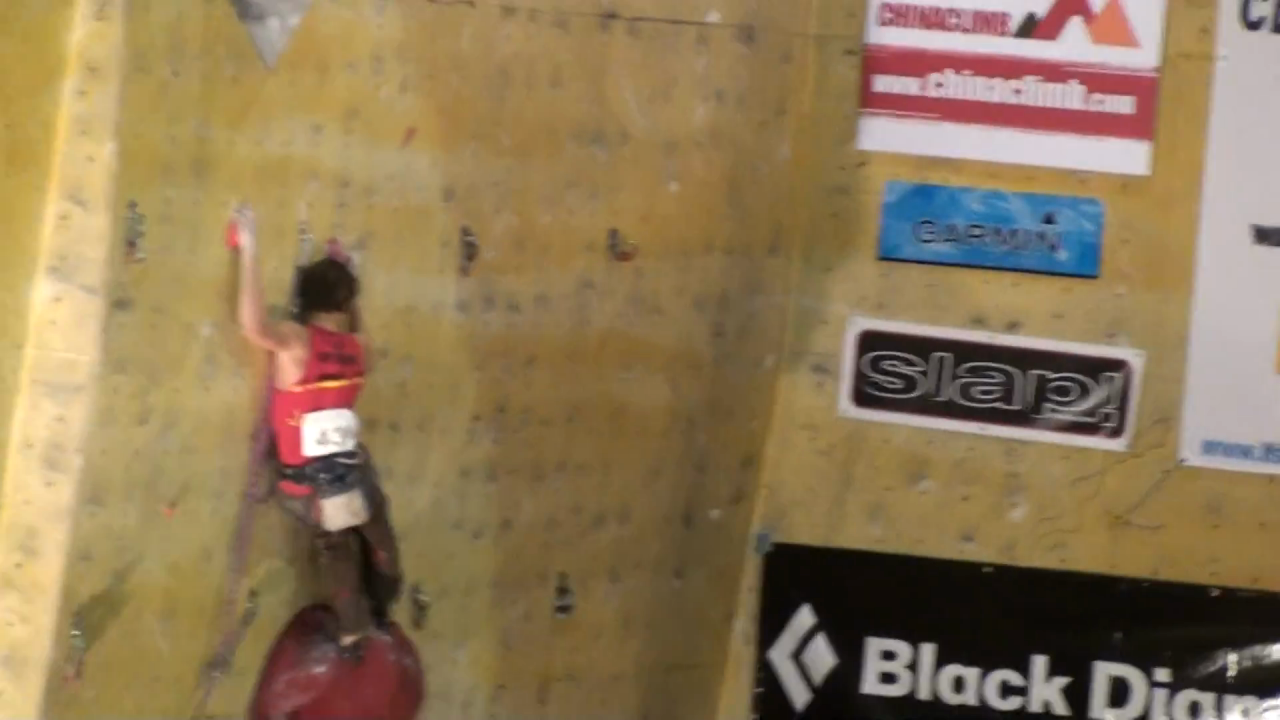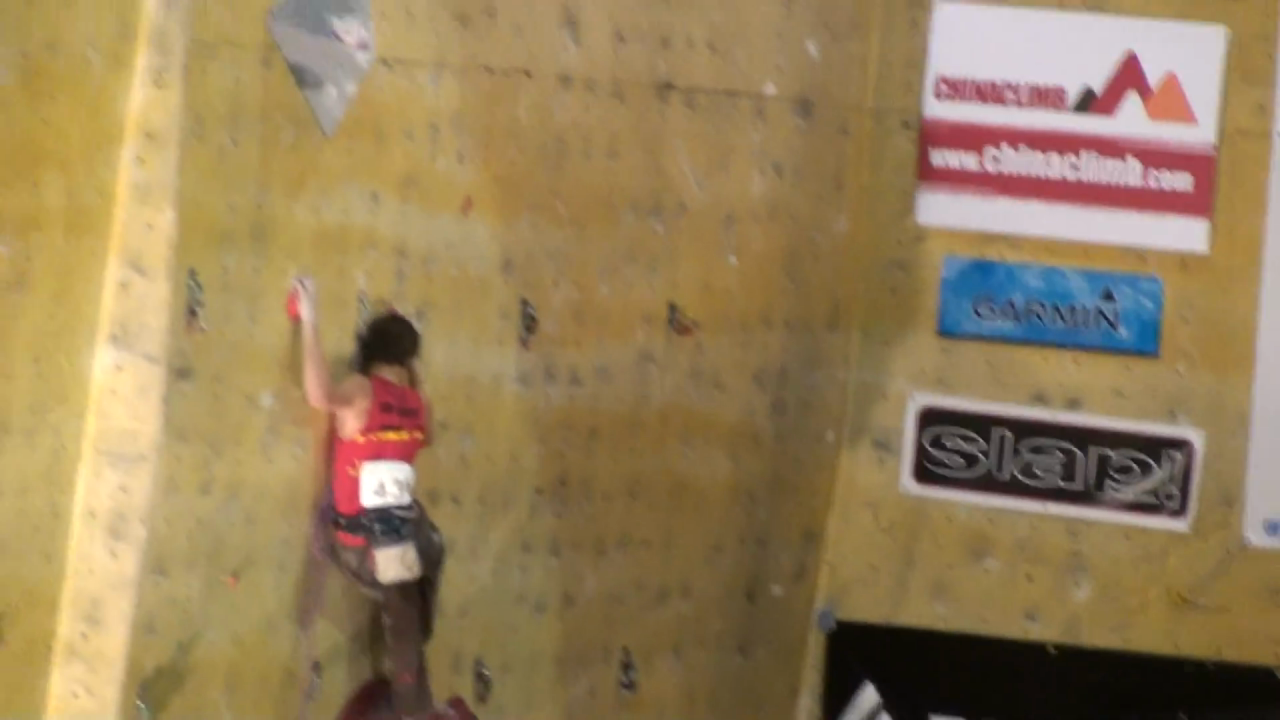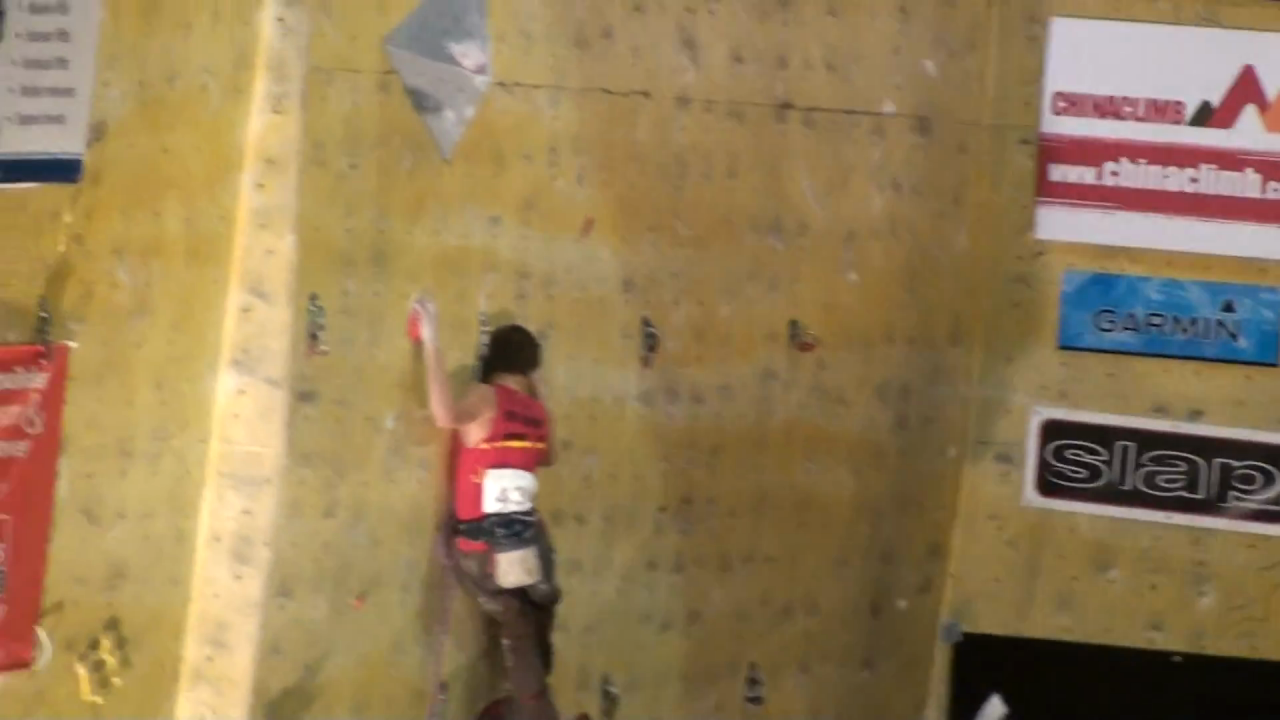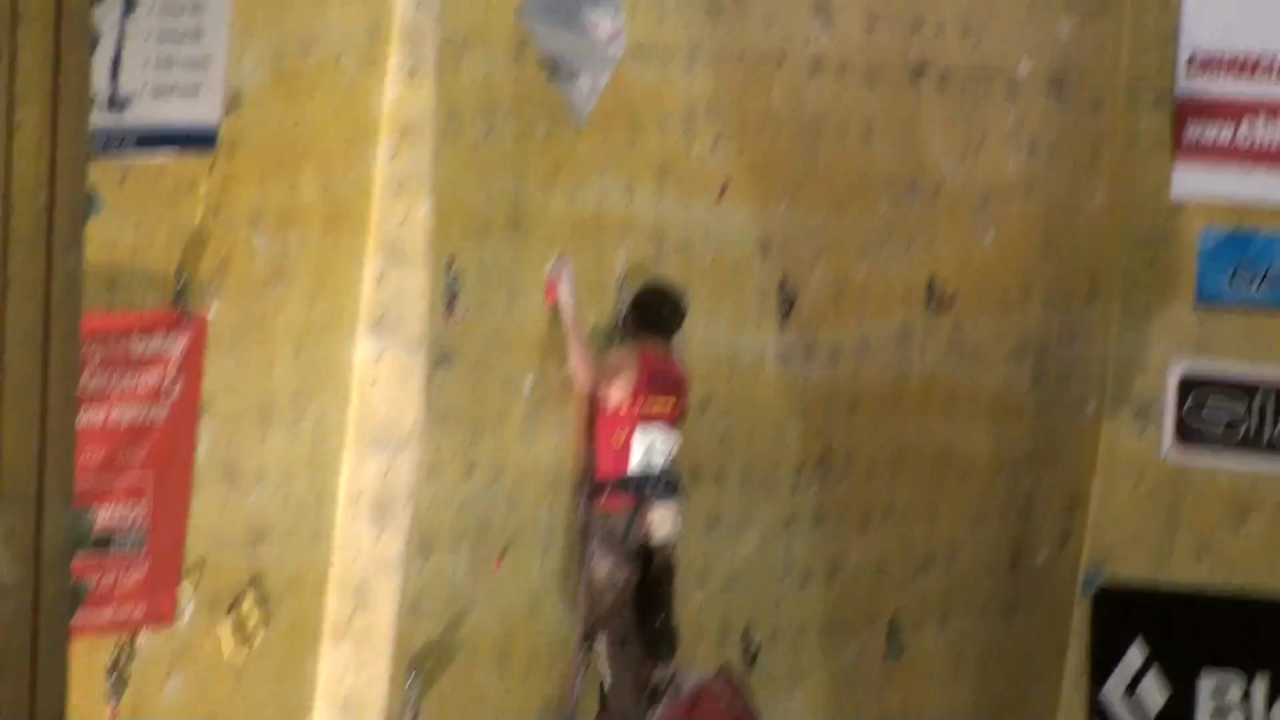
dt=0.3s
person 1, frame 1
left shoulder: (297, 340)
right shoulder: (358, 347)
left elbow: (254, 326)
left wrist: (249, 251)
right wrist: (346, 284)
left hip: (306, 490)
right hip: (353, 480)
left knee: (336, 541)
right knee: (375, 536)
left ankle: (354, 629)
right ankle: (378, 611)
person 1, frame 2
left shoulder: (360, 392)
right shoulder: (419, 404)
left elbow: (319, 394)
left wrist: (309, 321)
right wrist: (409, 367)
left hip: (358, 543)
right hip: (408, 533)
left knee: (400, 609)
person 1, frame 3
left shoulder: (483, 398)
right shoulder: (539, 412)
left elbow: (445, 416)
left wrist: (430, 341)
right wrist: (531, 384)
left hip: (478, 548)
right hip: (527, 543)
left knee: (519, 636)
right knee: (536, 622)
person 1, frame 4
left shoulder: (627, 359)
right shoulder: (676, 373)
left elbow: (585, 375)
left wrist: (568, 303)
left hip: (620, 506)
right hip: (664, 505)
left knee: (612, 611)
right knee: (655, 598)
right ankle: (658, 675)
